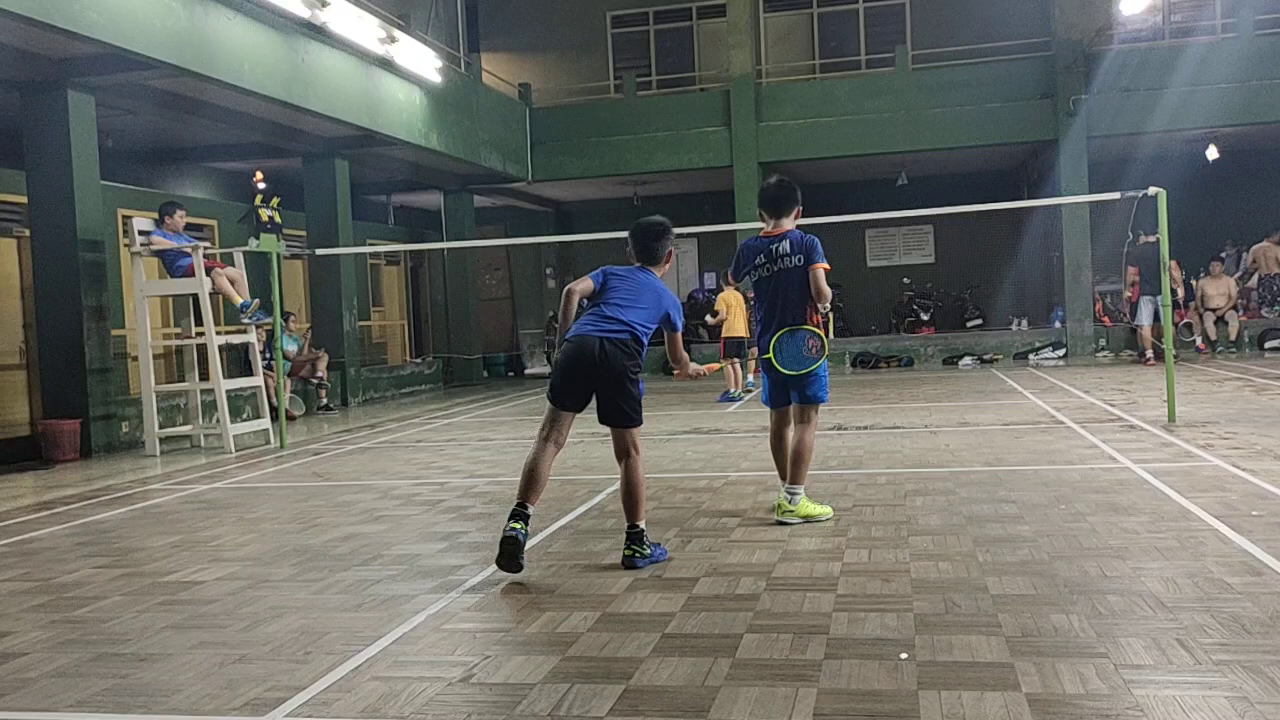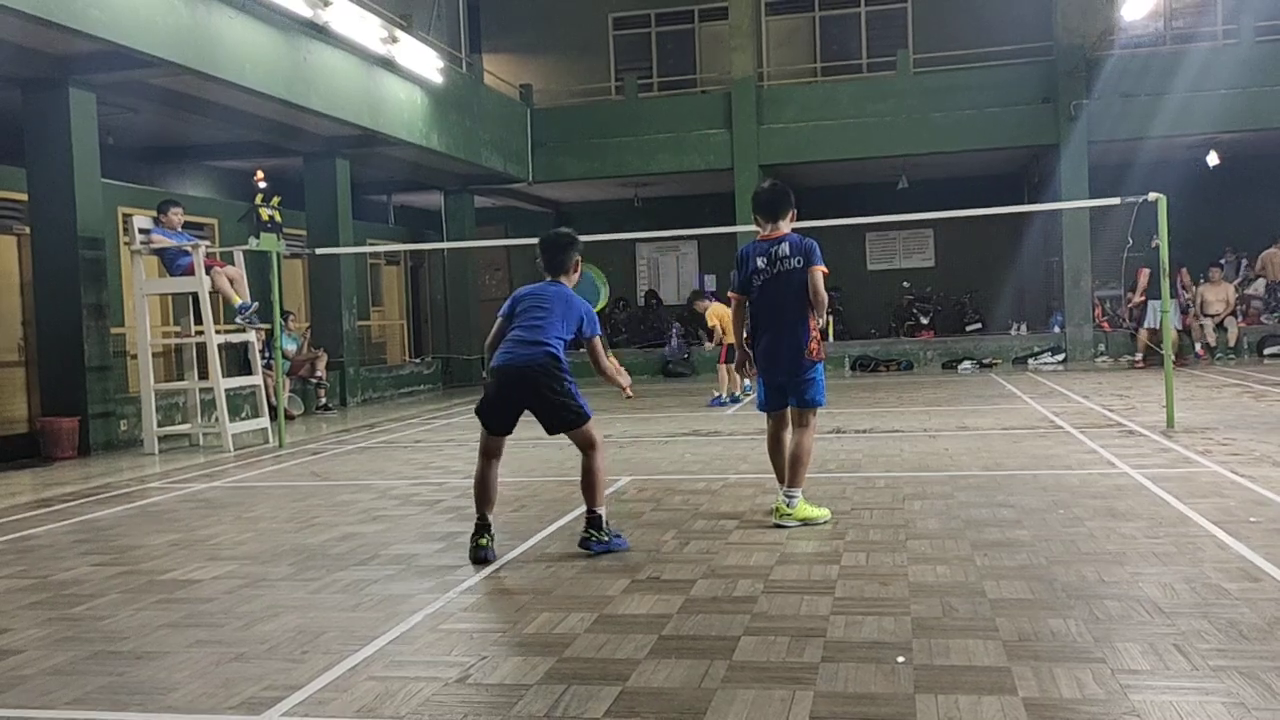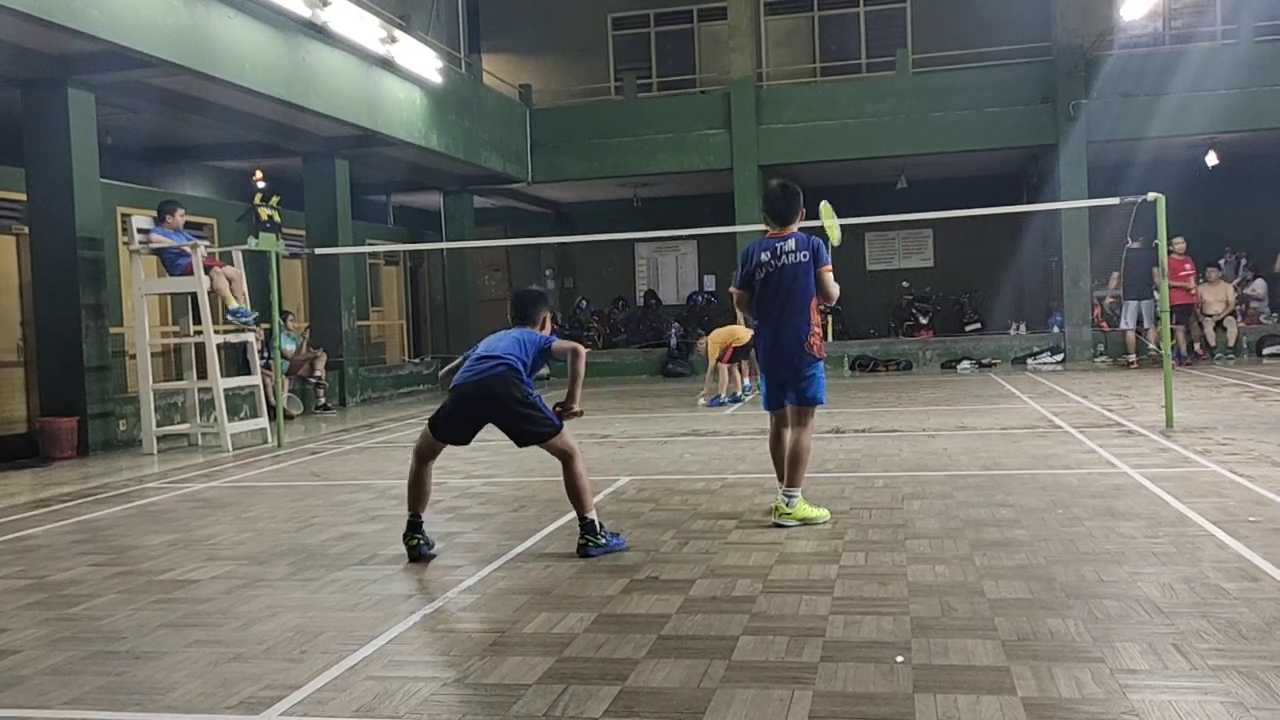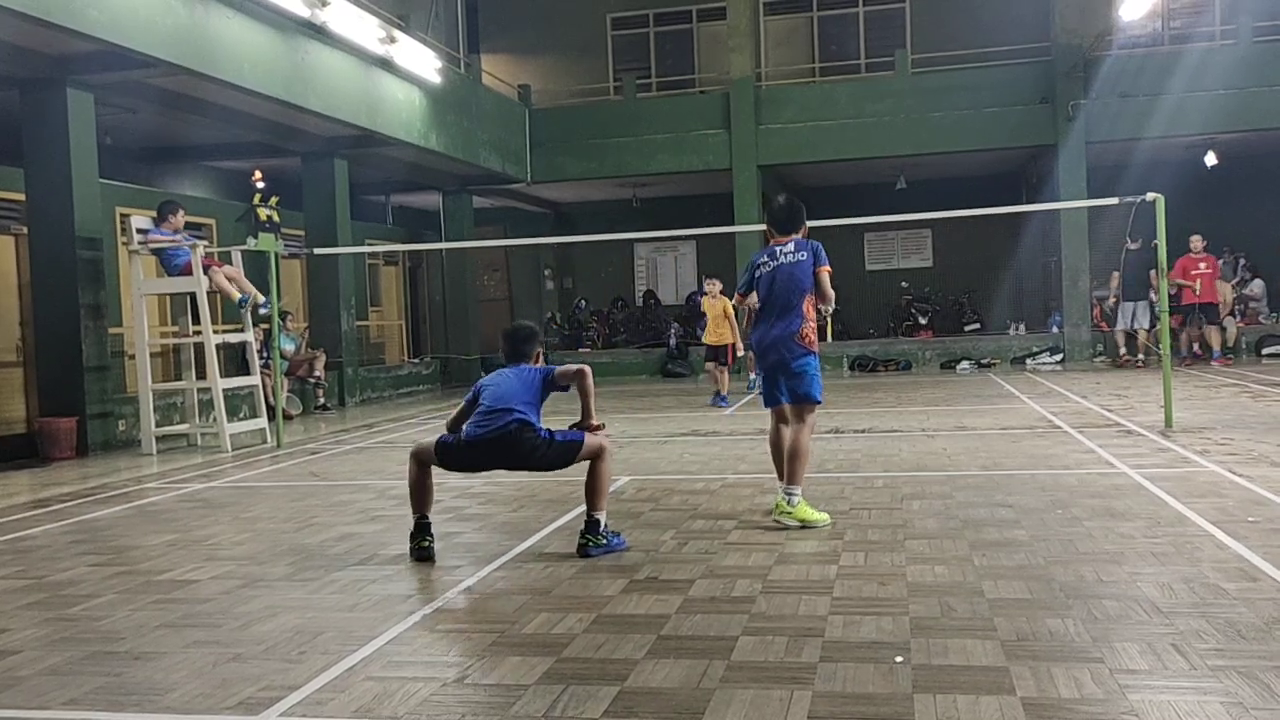
dt=0.7s
person 1, frame 1
left shoulder: (749, 248)
right shoulder: (807, 243)
left elbow: (733, 281)
right elbow: (821, 292)
right wrist: (826, 300)
left hip: (769, 347)
left knee: (779, 419)
right knee: (805, 419)
left ankle: (788, 493)
right ankle: (794, 500)
person 1, frame 2
left shoulder: (746, 254)
right shoulder: (806, 246)
left elbow: (738, 307)
right elbow: (818, 294)
left wrist: (742, 348)
right wrist: (821, 317)
left hip: (766, 353)
right hip: (802, 348)
left knee: (777, 423)
right knee: (803, 423)
left ankle: (786, 496)
right ankle: (791, 503)
person 1, frame 3
left shoulder: (753, 251)
right shoulder: (813, 246)
left elbow: (740, 301)
right elbow: (830, 295)
right wrist: (835, 287)
left hip: (768, 348)
right hip: (803, 346)
left knee: (779, 421)
right knee: (802, 422)
left ankle: (785, 496)
right ankle: (791, 503)
person 1, frame 4
left shoulder: (759, 259)
right shoulder: (813, 248)
left elbow: (741, 299)
right elbow: (826, 295)
right wrist: (827, 303)
left hip: (765, 344)
right hip: (797, 342)
left knee: (780, 418)
right knee: (803, 419)
left ankle: (785, 495)
right ankle: (791, 502)
person 2, frame 1
left shoulder: (610, 273)
right shoulder: (668, 298)
left elbow: (572, 291)
right elbow: (678, 358)
left wrist: (562, 341)
right wrist: (691, 369)
left hip: (579, 347)
right hip: (619, 357)
left knee: (549, 440)
right knee: (629, 454)
left ankle: (518, 522)
right ankle: (637, 542)
person 2, frame 2
left shoulder: (521, 294)
right shoulder: (581, 307)
left elbow: (491, 344)
right elbow: (601, 365)
right wrist: (622, 381)
left hip: (505, 372)
right hip: (547, 373)
left knee: (489, 455)
right knee: (591, 445)
left ankle: (482, 534)
right ankle: (596, 528)
person 2, frame 3
left shoulder: (491, 339)
right shoulder: (540, 339)
left elbow: (445, 375)
right elbow: (577, 350)
right wrist: (573, 400)
left hip: (464, 391)
right hip: (505, 387)
left knee: (423, 453)
right knee: (569, 452)
left ankle: (415, 535)
right ankle: (592, 534)
person 2, frame 4
left shoulder: (487, 380)
right shoulder: (542, 373)
left elbow: (452, 424)
right elbow: (582, 371)
right wrist: (589, 418)
left hip: (476, 446)
right hip: (522, 442)
left knee: (419, 455)
right knee: (601, 447)
left ankle: (421, 537)
right ankle: (595, 534)
